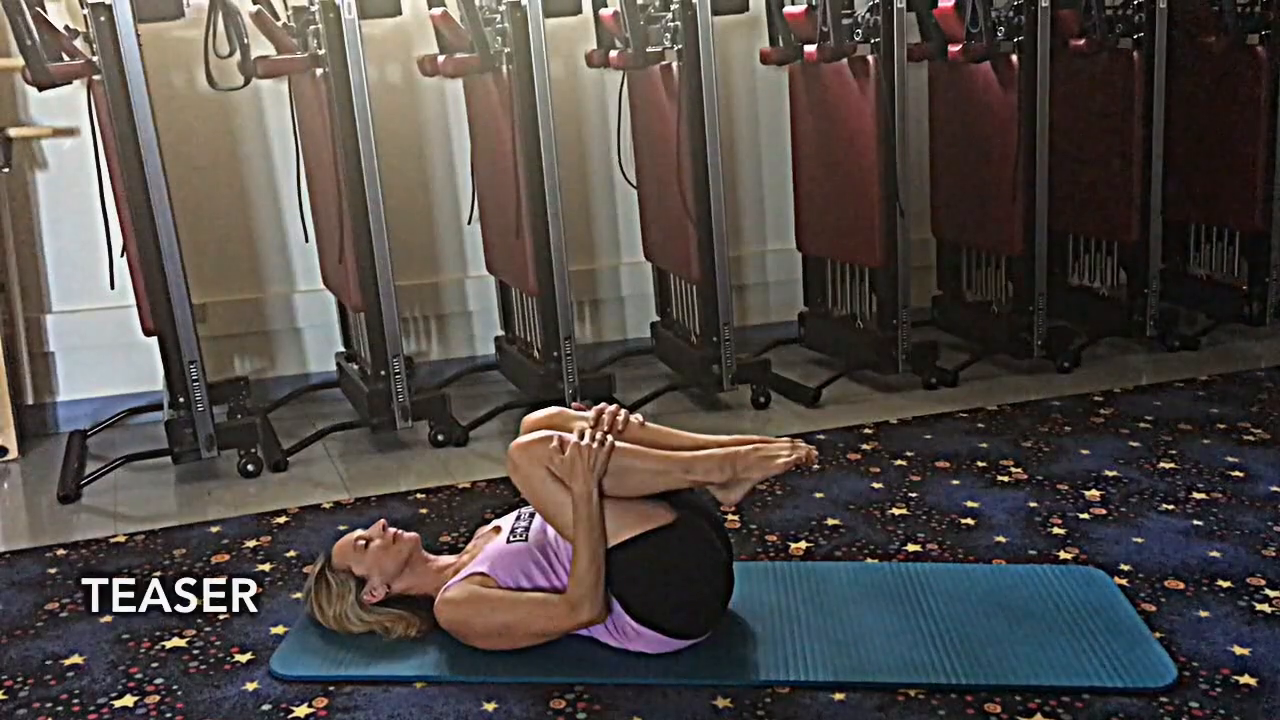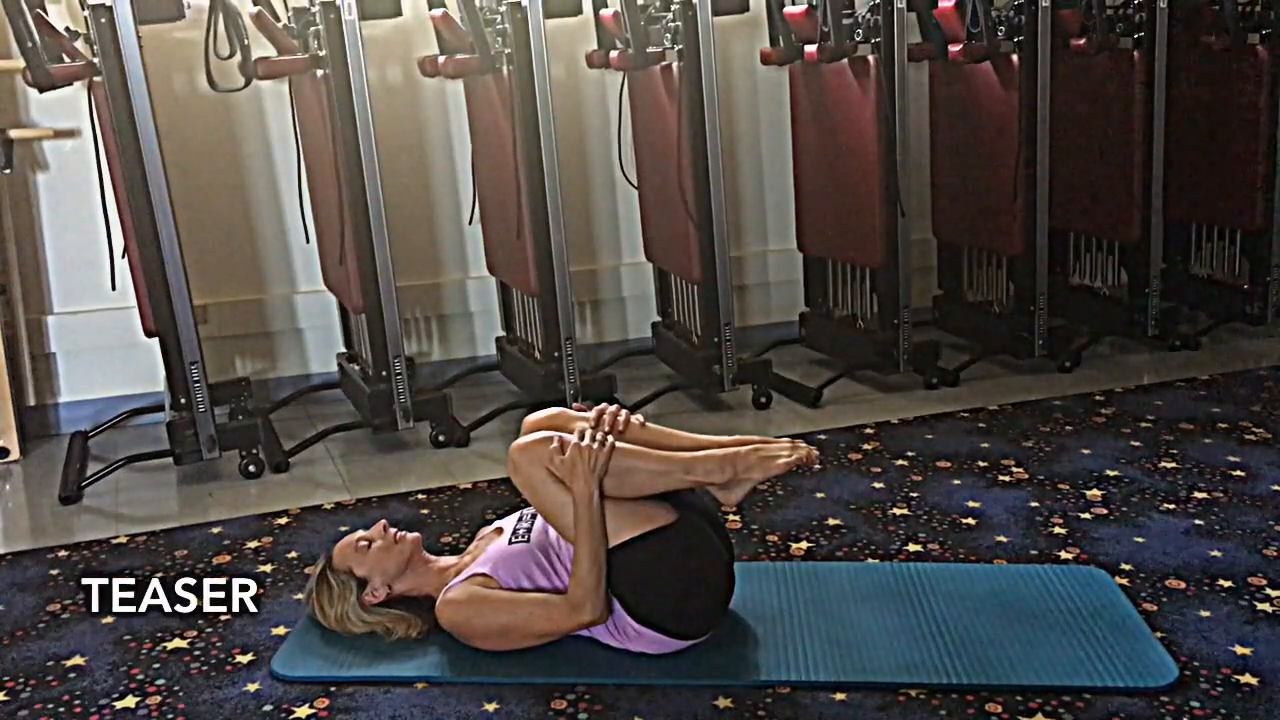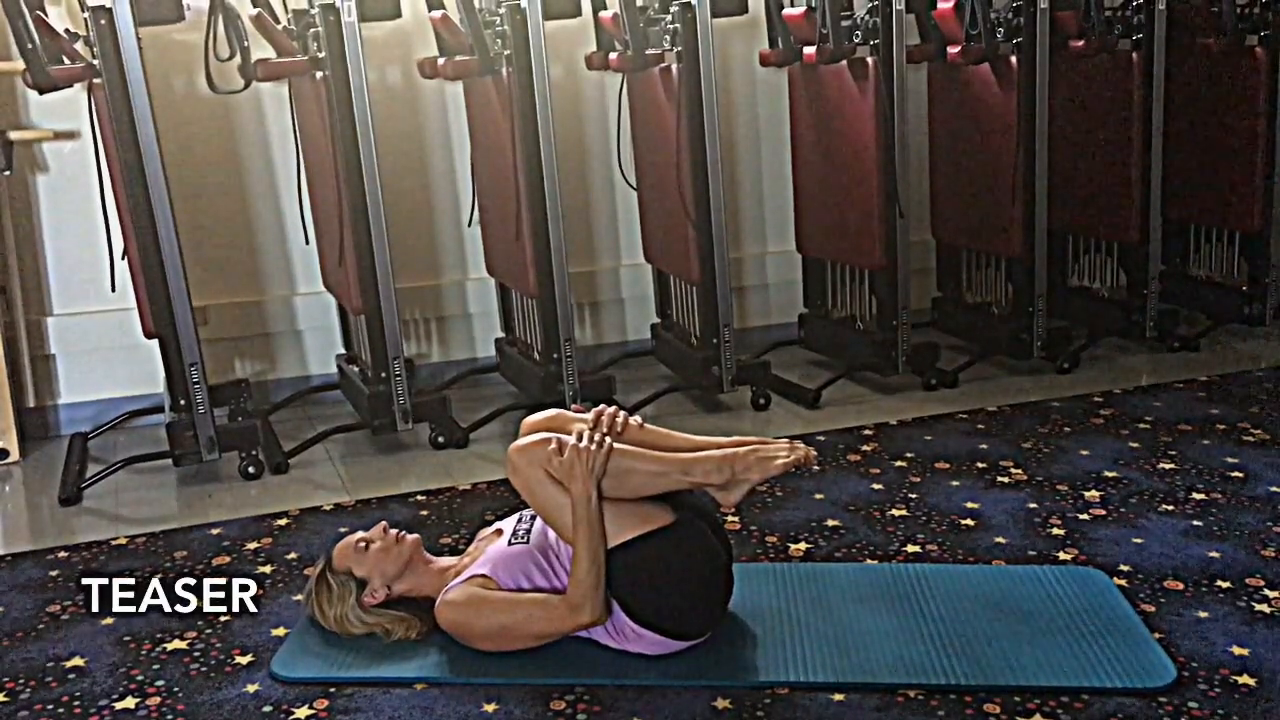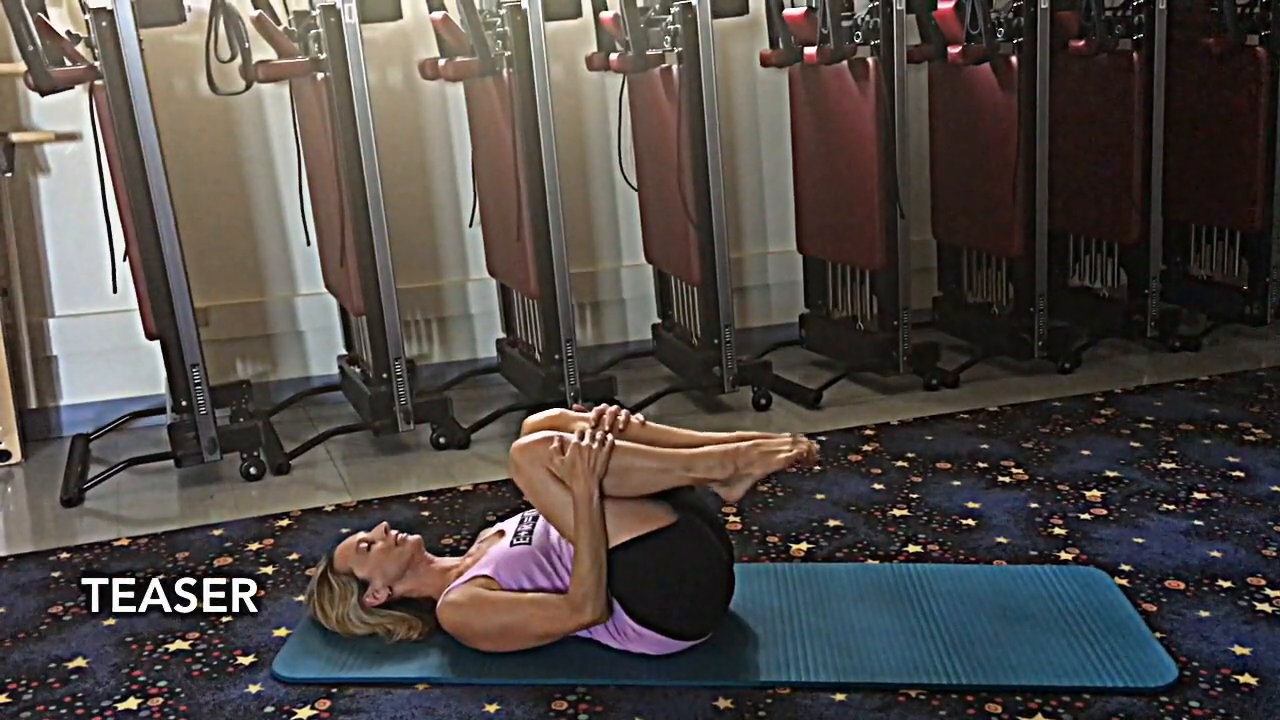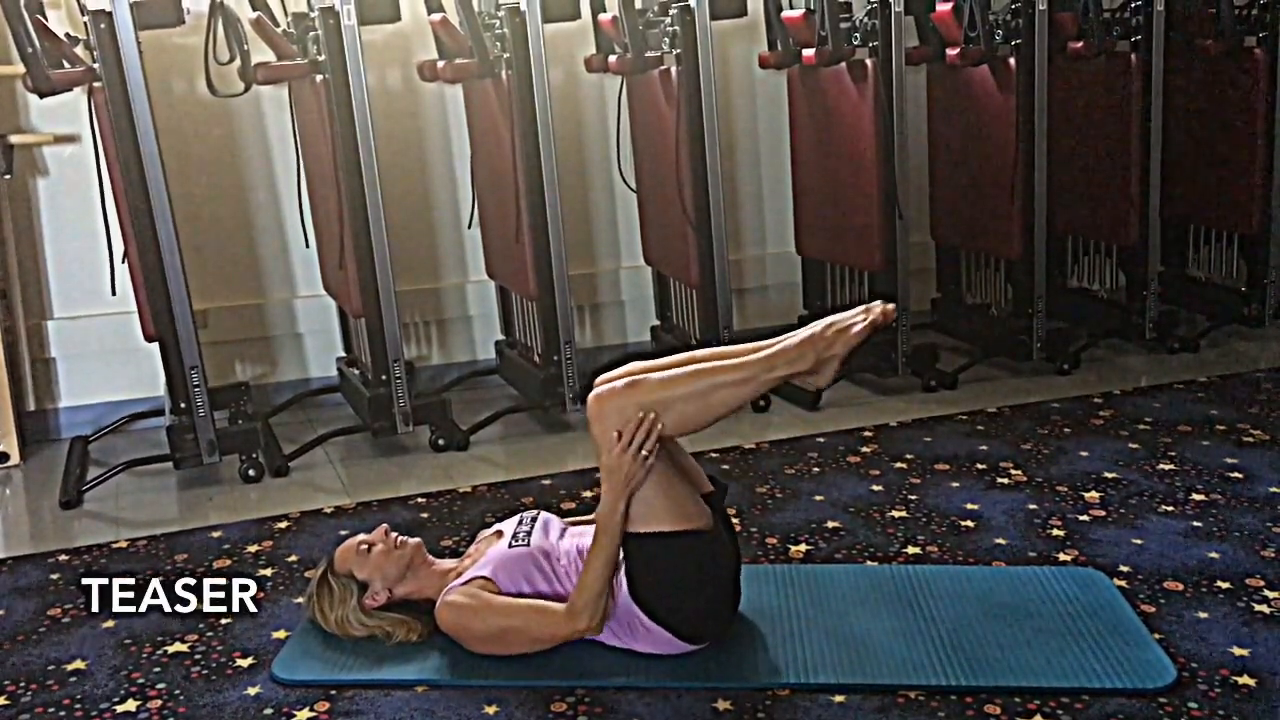
dt=0.7s
person 1, frame 1
left shoulder: (483, 542)
right shoulder: (456, 607)
left elbow: (591, 522)
right elbow: (584, 609)
left wrist: (602, 433)
right wrist: (584, 488)
left hip: (686, 554)
right hip: (669, 595)
left knee: (546, 424)
right knee: (532, 451)
left ankle: (730, 456)
right ankle: (726, 467)
person 1, frame 2
left shoulder: (484, 546)
right shoulder: (457, 608)
left elbow: (602, 518)
right elbow: (586, 609)
left wrist: (606, 432)
right wrist: (585, 489)
left hip: (687, 547)
right hip: (671, 593)
left knee: (546, 426)
right knee: (533, 453)
left ankle: (736, 454)
right ankle: (727, 470)
person 1, frame 3
left shoulder: (483, 547)
right shoulder: (456, 608)
left elbow: (592, 523)
right elbow: (585, 609)
left wrist: (603, 434)
right wrist: (583, 490)
left hip: (686, 553)
right hip: (669, 596)
left knee: (545, 428)
right knee: (531, 454)
left ankle: (727, 457)
right ankle: (725, 470)
person 1, frame 4
left shoulder: (485, 546)
right shoulder: (458, 609)
left elbow: (598, 521)
right elbow: (585, 609)
left wrist: (605, 437)
right wrist: (584, 488)
left hip: (688, 553)
right hip: (672, 595)
left knee: (545, 428)
right knee: (536, 453)
left ankle: (732, 451)
right ankle: (725, 465)
person 1, frame 5
left shoulder: (485, 546)
right shoulder: (456, 611)
left elbow: (582, 530)
right elbow: (583, 617)
left wrist: (626, 491)
right wrist: (617, 495)
left hip: (695, 564)
right hip: (682, 603)
left knee: (621, 390)
right knee: (614, 403)
left ankle: (803, 351)
right ankle: (801, 355)
